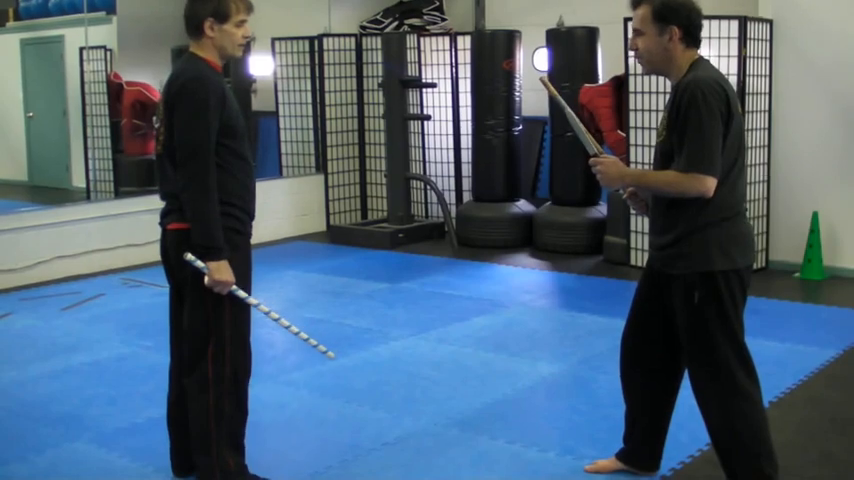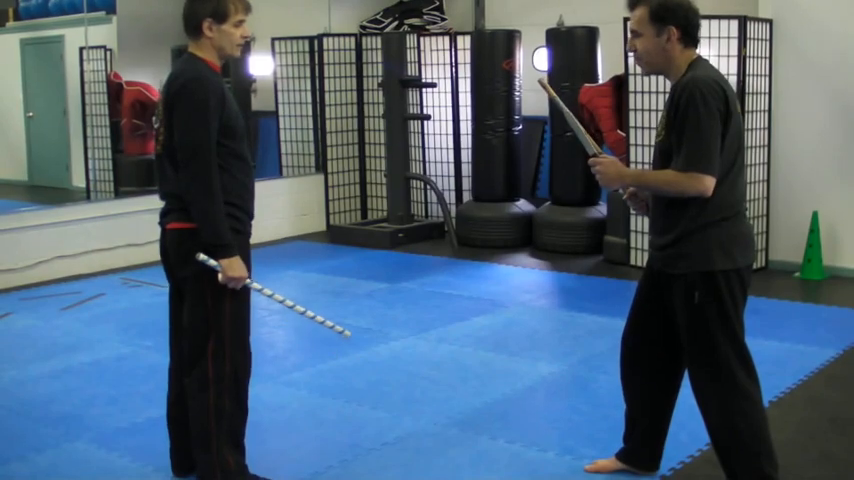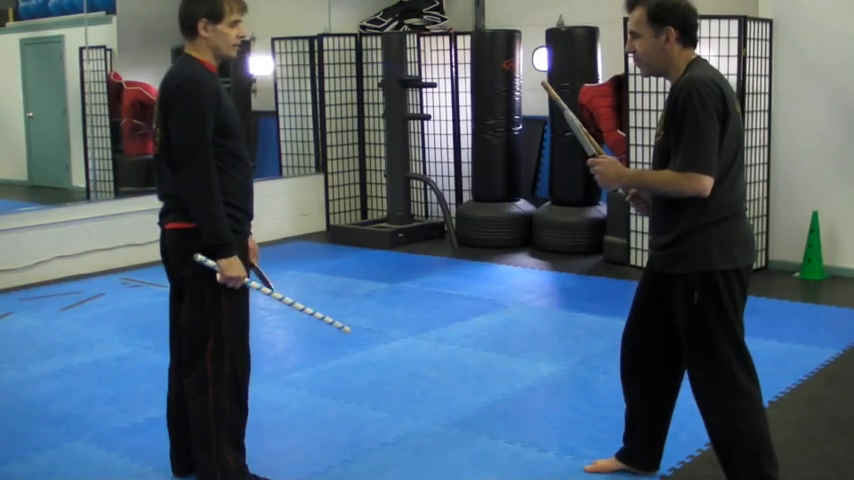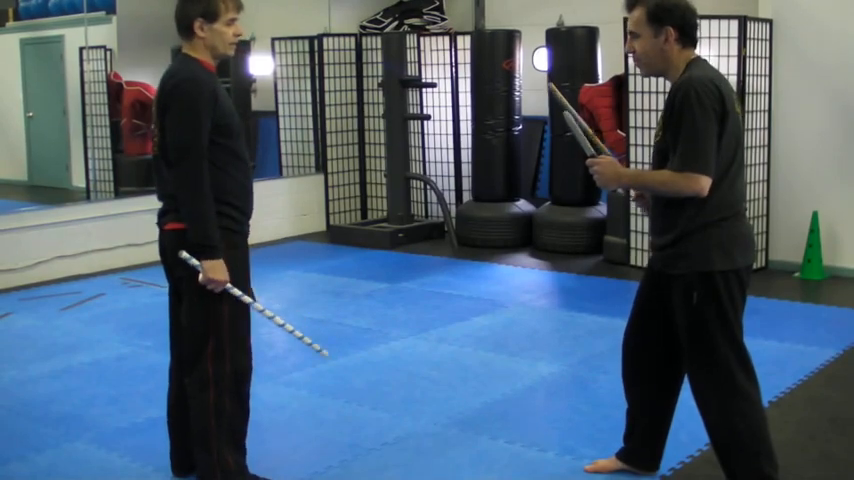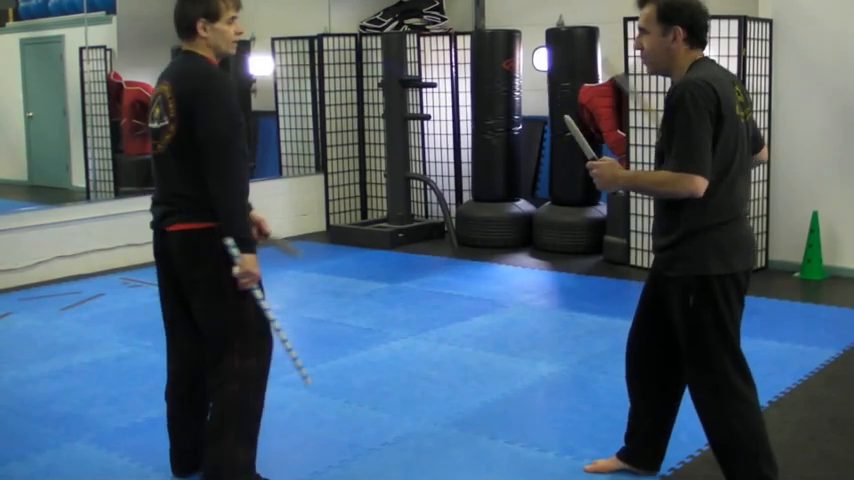
dt=0.3s
person 1, frame 1
left shoulder: (191, 77)
right shoulder: (200, 82)
right elbow: (197, 176)
right wrist: (215, 254)
left hip: (192, 239)
right hip: (207, 243)
left knee: (192, 352)
right knee: (221, 358)
person 1, frame 2
left shoulder: (190, 78)
right shoulder: (198, 83)
right elbow: (199, 175)
right wrist: (225, 250)
left hip: (188, 238)
right hip: (206, 241)
left knee: (192, 350)
right knee: (221, 356)
person 1, frame 3
left shoulder: (194, 79)
right shoulder: (193, 84)
right elbow: (196, 176)
left wrist: (238, 233)
right wrist: (224, 250)
left hip: (197, 238)
right hip: (203, 242)
left knee: (192, 351)
right knee: (220, 358)
person 1, frame 4
left shoulder: (193, 79)
right shoulder: (191, 83)
right elbow: (188, 175)
left wrist: (228, 238)
right wrist: (211, 252)
left hip: (198, 238)
right hip: (204, 242)
left knee: (193, 351)
right knee: (221, 356)
person 1, frame 5
left shoulder: (174, 78)
right shoulder: (210, 81)
right elbow: (222, 167)
left wrist: (241, 213)
right wrist: (243, 244)
left hip: (172, 231)
right hip: (205, 235)
left knee: (189, 348)
right knee: (243, 348)
person 2, frame 1
left shoulder: (700, 89)
right shoulder: (691, 85)
left elbow: (702, 181)
left wrist: (628, 177)
right wrist: (651, 195)
left hip: (709, 258)
right hip: (678, 252)
left knee: (721, 374)
right knee: (643, 351)
person 2, frame 2
left shoulder: (699, 89)
right shoulder: (689, 86)
left elbow: (700, 181)
left wrist: (625, 176)
right wrist: (651, 196)
left hip: (708, 258)
right hip: (678, 252)
left knee: (721, 373)
right knee: (645, 351)
person 2, frame 3
left shoulder: (696, 88)
right shoulder: (692, 84)
left elbow: (699, 180)
left wrist: (625, 176)
right wrist: (651, 196)
left hip: (709, 257)
right hip: (678, 251)
left knee: (721, 374)
right knee: (644, 351)
person 2, frame 4
left shoulder: (694, 89)
right shoulder: (695, 83)
left elbow: (695, 181)
left wrist: (623, 177)
right wrist: (654, 194)
left hip: (708, 258)
right hip: (680, 252)
left knee: (720, 375)
right knee: (645, 352)
person 2, frame 5
left shoulder: (691, 89)
right shoulder: (721, 81)
left elbow: (690, 182)
right elbow: (758, 151)
left wrist: (622, 179)
left hip: (706, 259)
right hip: (686, 254)
left knee: (717, 377)
right knee: (647, 352)
